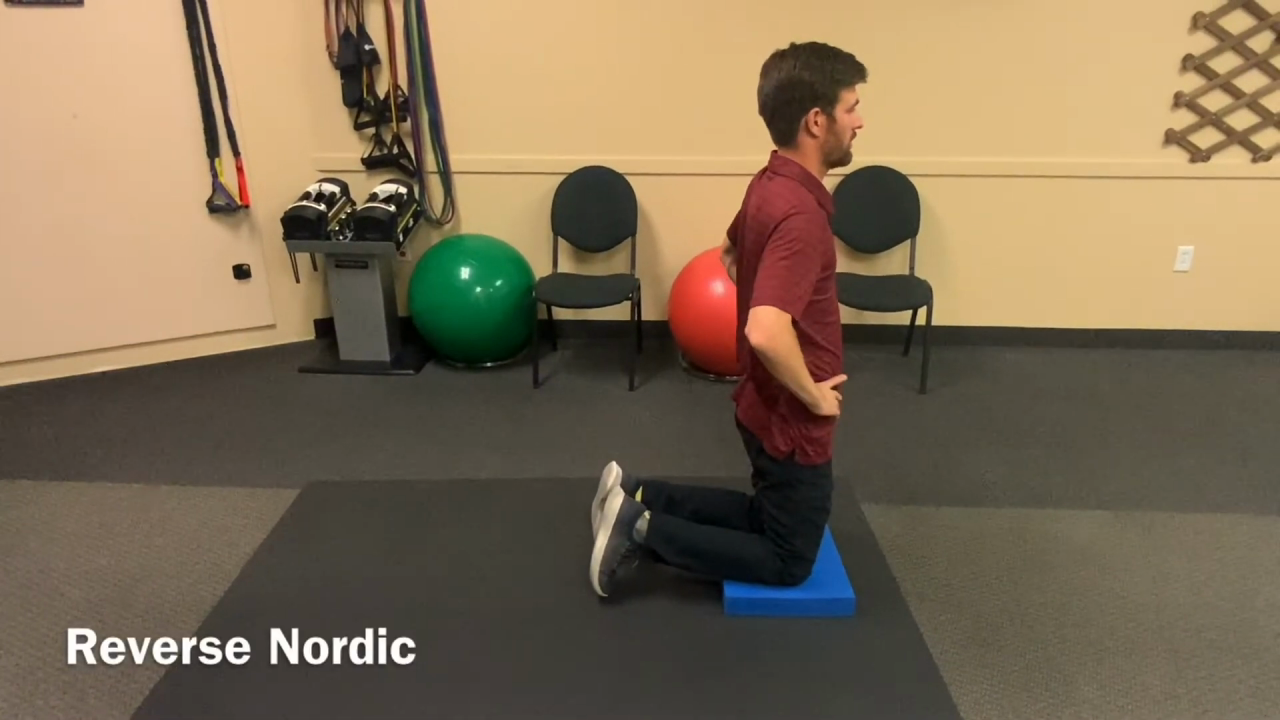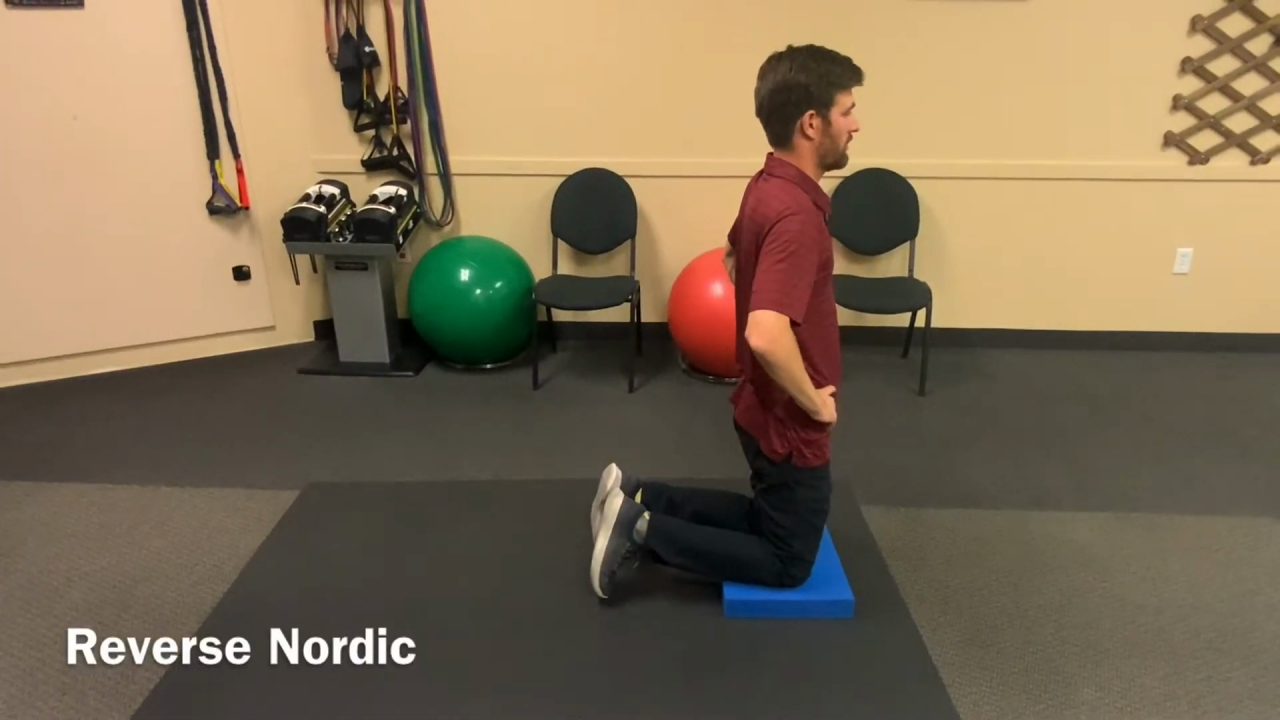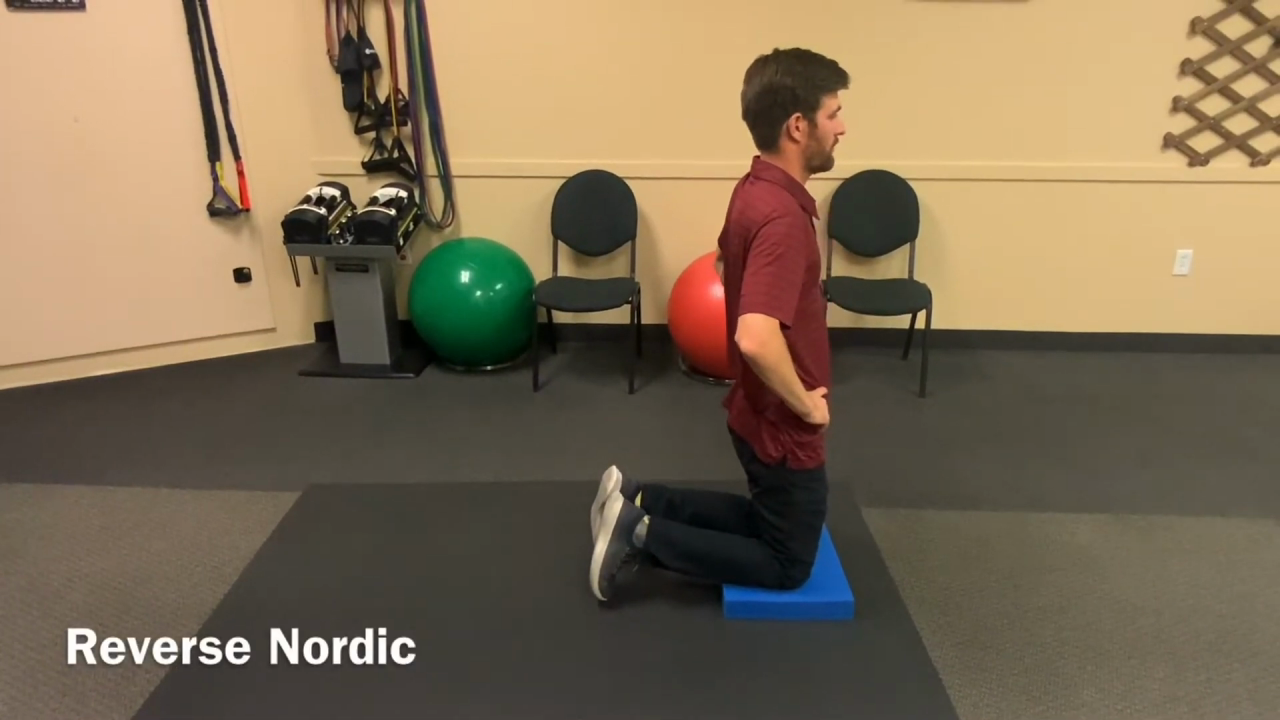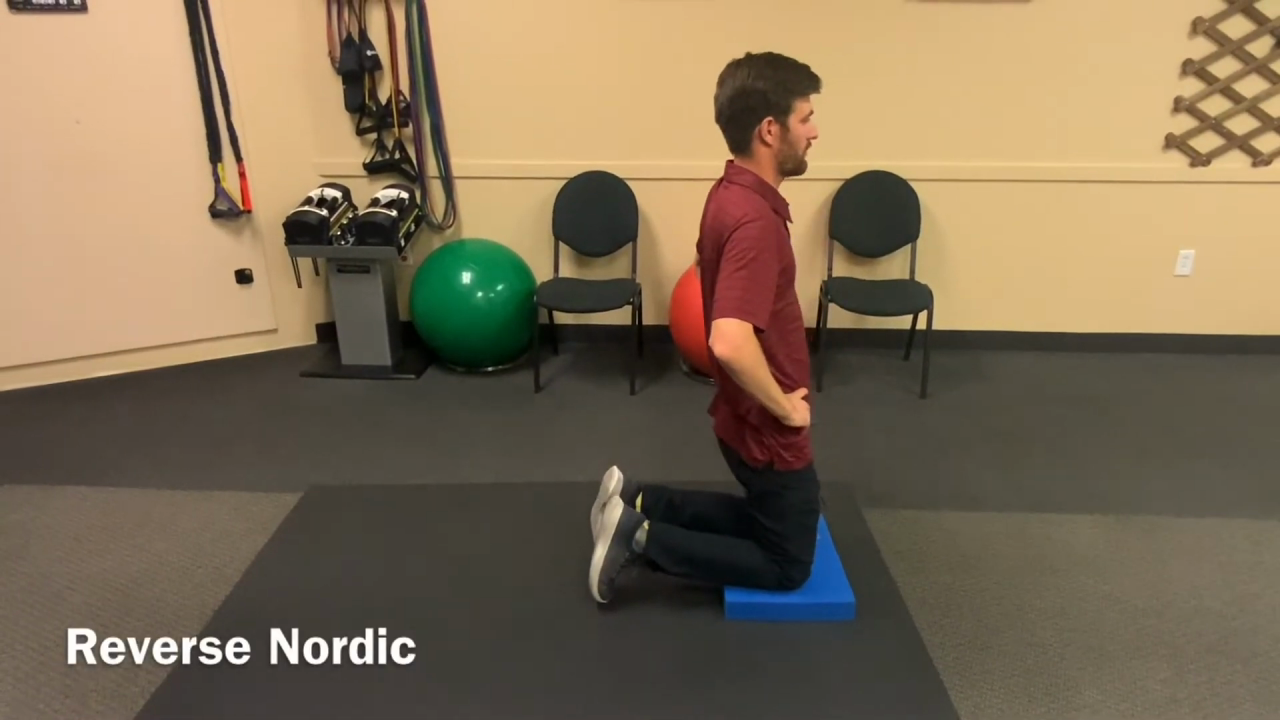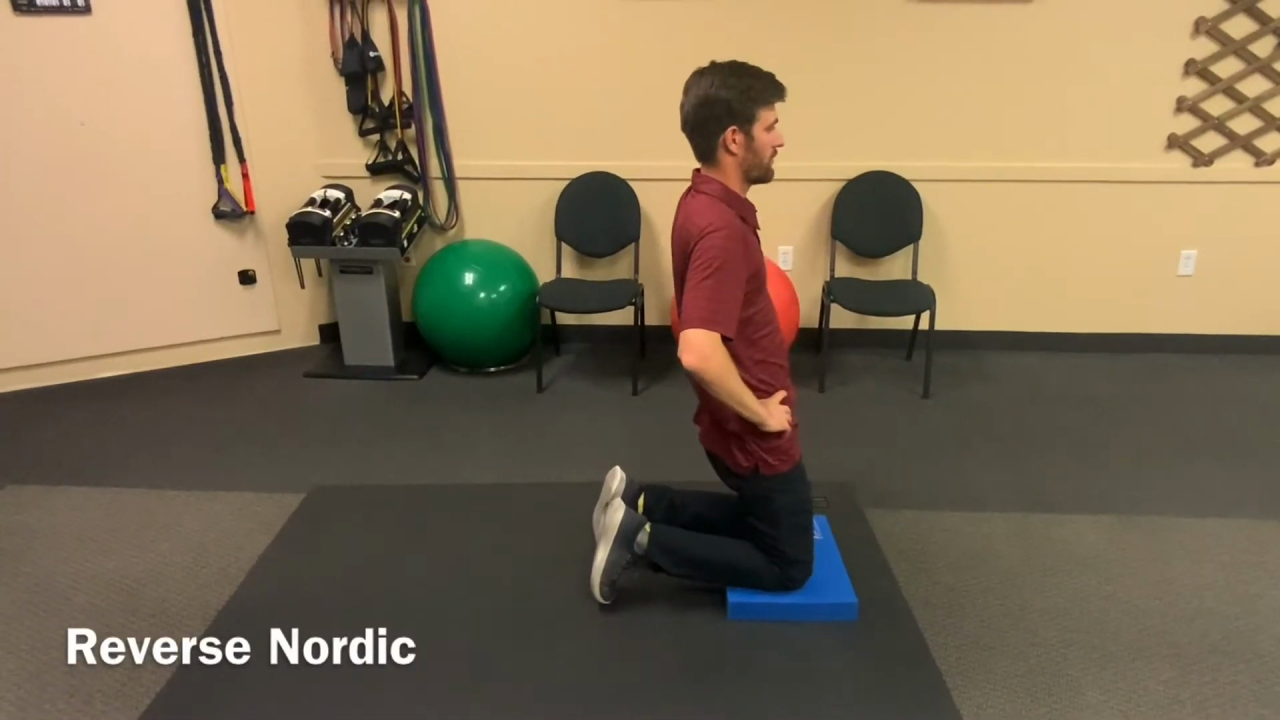
dt=0.5s
person 1, frame 1
left shoulder: (771, 185)
right shoulder: (799, 213)
left elbow: (732, 254)
right elbow: (766, 332)
right wrist: (813, 394)
left hip: (769, 405)
right hip: (790, 420)
left knee: (771, 520)
right knee: (788, 559)
left ankle: (637, 497)
right ankle: (642, 528)
person 1, frame 2
left shoulder: (769, 187)
right shoulder: (796, 215)
left elbow: (734, 257)
right elbow: (766, 335)
right wrist: (814, 401)
left hip: (767, 407)
right hip: (788, 423)
left knee: (770, 522)
right knee: (787, 561)
left ankle: (636, 498)
right ankle: (642, 529)
person 1, frame 3
left shoulder: (756, 190)
right shoulder: (782, 217)
left elbow: (725, 262)
right elbow: (756, 338)
right wrist: (805, 404)
left hip: (761, 412)
right hip: (781, 426)
left knee: (767, 524)
right knee: (786, 564)
left ankle: (638, 502)
right ankle: (641, 532)
person 1, frame 4
left shoulder: (733, 195)
right shoulder: (754, 220)
left elbow: (710, 267)
right elbow: (730, 342)
right wrist: (784, 407)
left hip: (750, 416)
right hip: (768, 430)
left knee: (766, 523)
right knee: (787, 564)
left ankle: (636, 502)
right ankle: (640, 537)
person 1, frame 5
left shoulder: (707, 202)
right shoulder: (720, 228)
right elbow: (699, 352)
right wrist: (759, 413)
left hip: (741, 423)
right hip: (751, 434)
left knee: (764, 523)
right knee: (788, 565)
left ankle: (638, 504)
right ankle: (641, 537)
